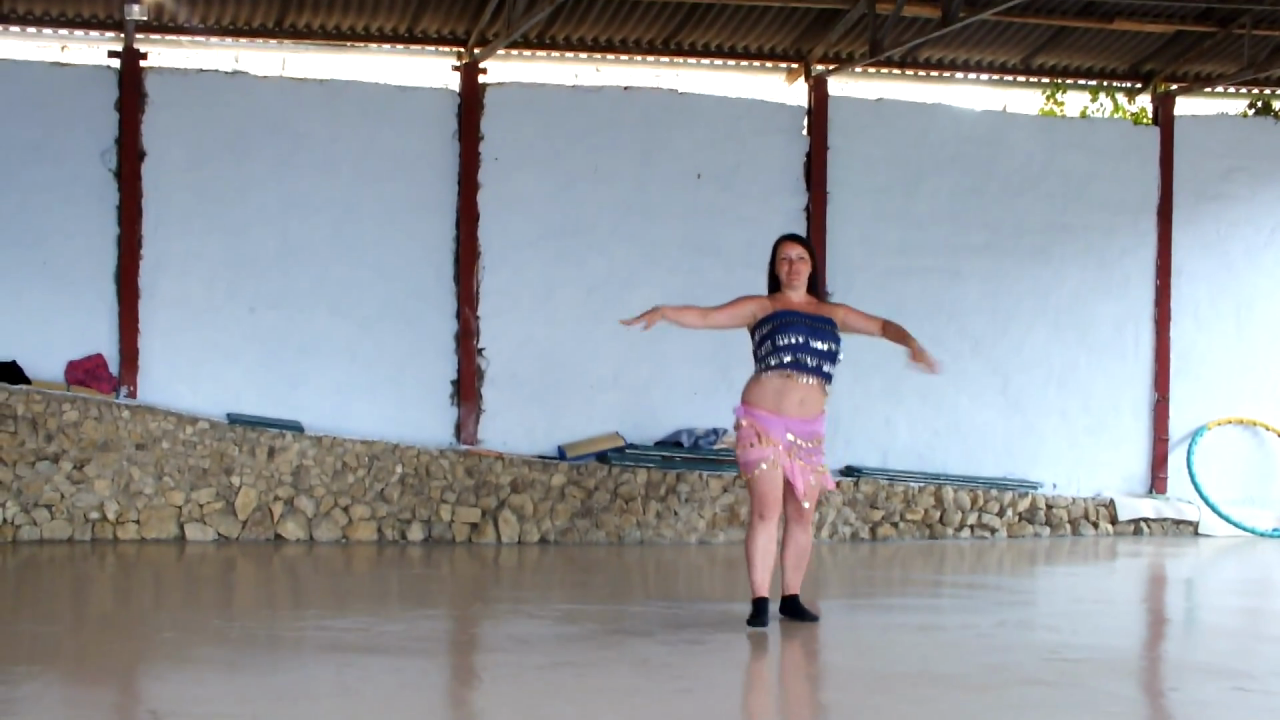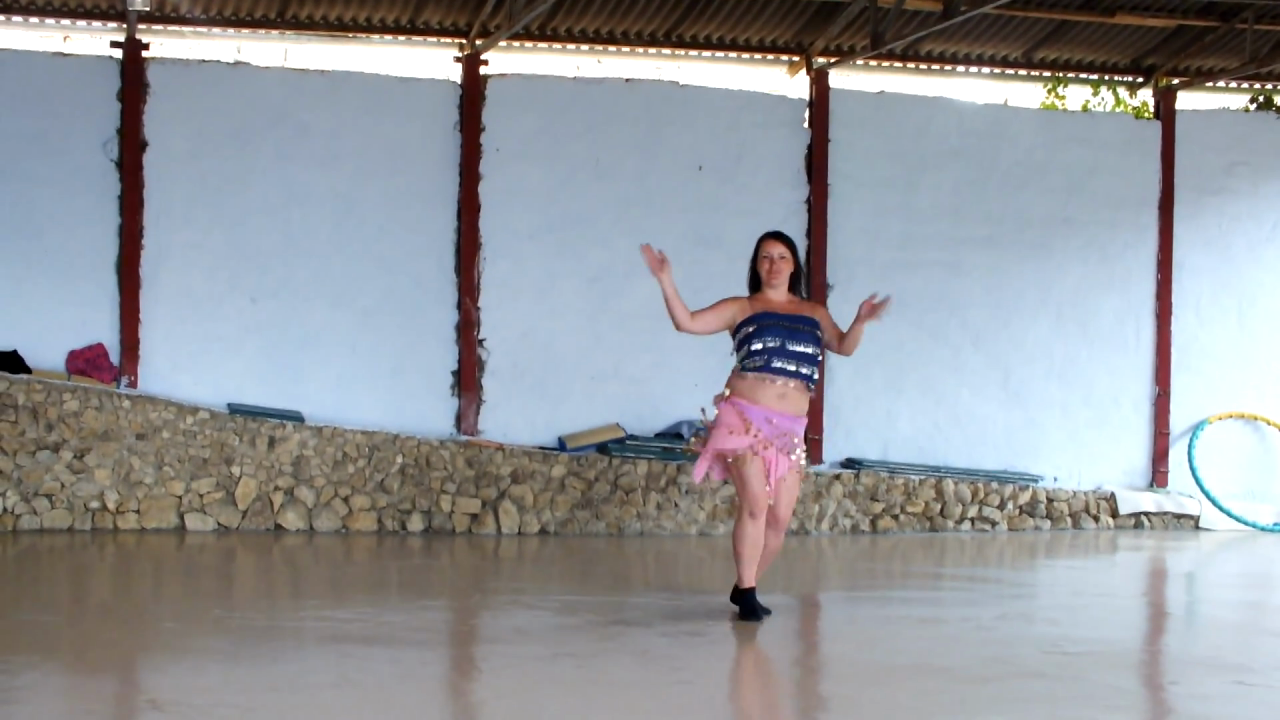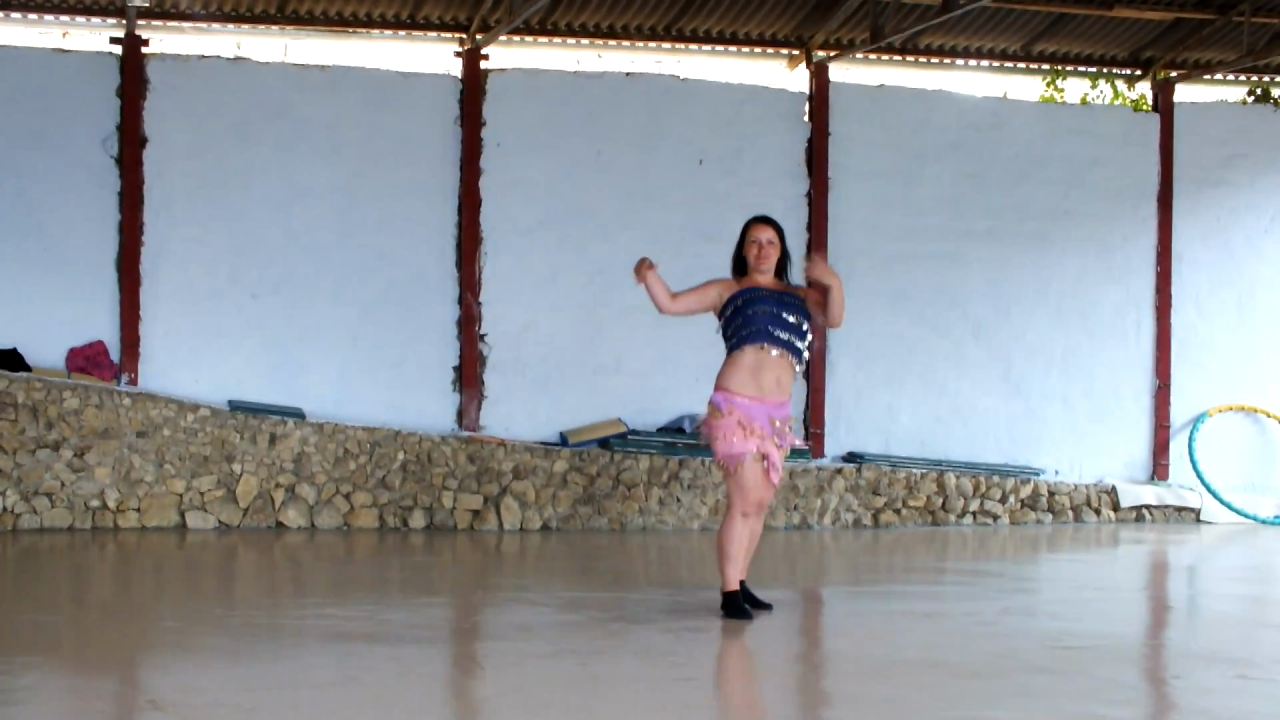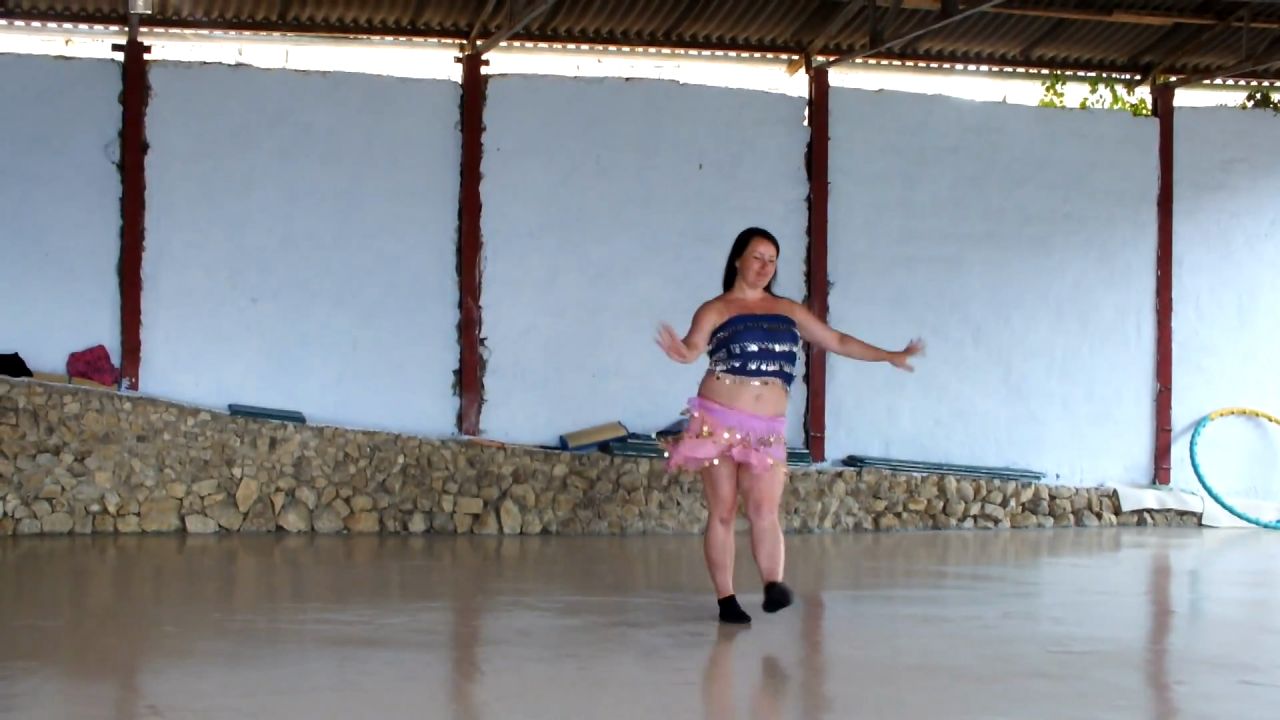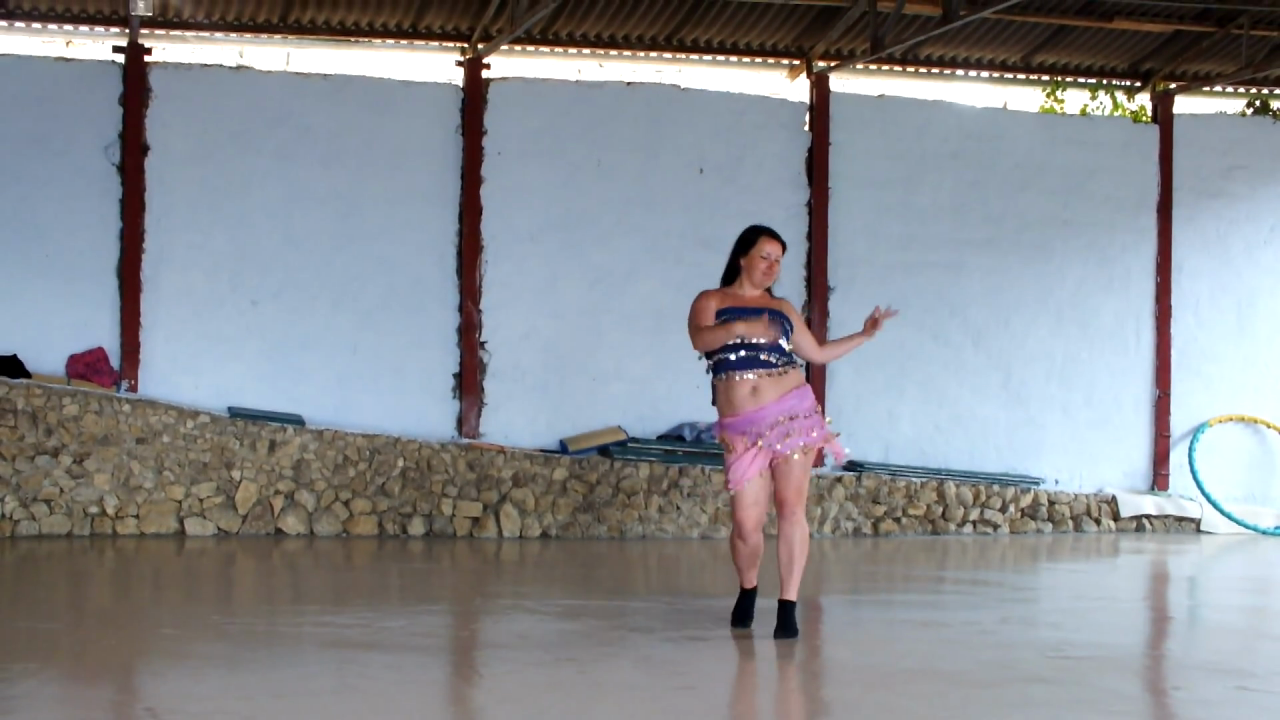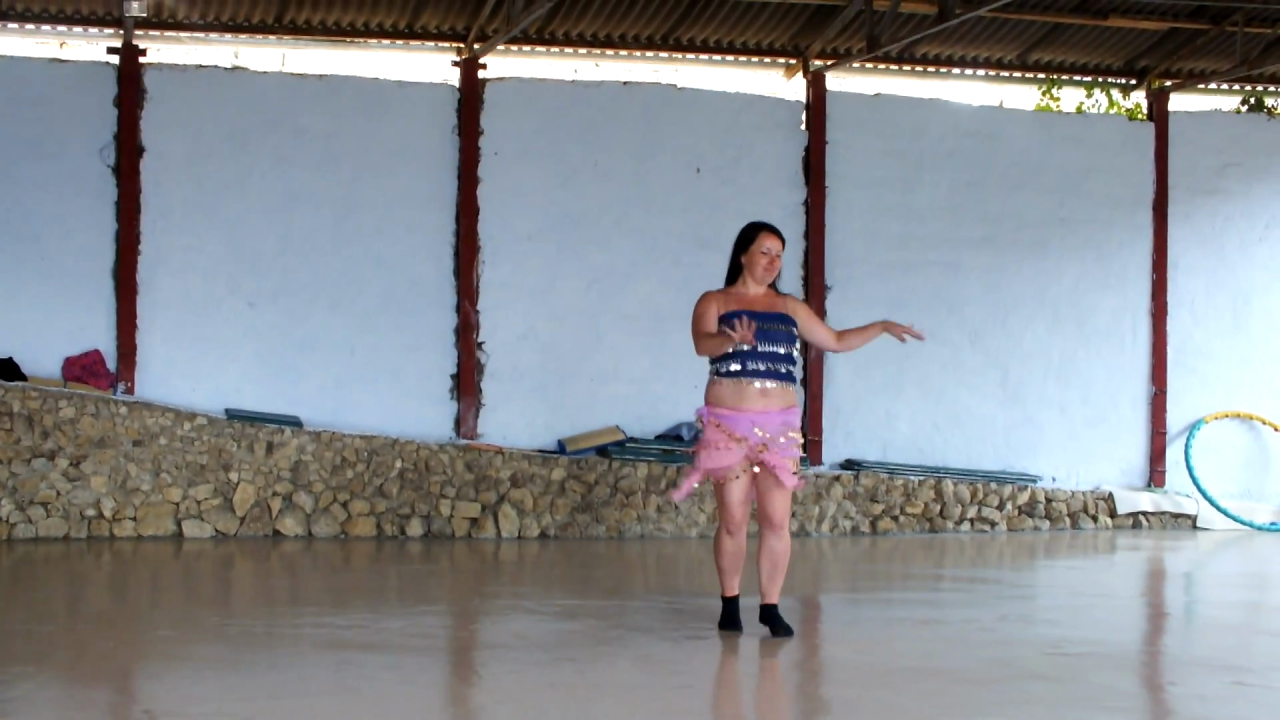
dt=0.3s
person 1, frame 1
left shoulder: (832, 312)
right shoulder: (760, 306)
left elbow: (884, 326)
right elbow: (702, 318)
left wrist: (913, 345)
right wrist: (661, 312)
left hip: (808, 428)
right hip: (763, 422)
left knee: (802, 517)
right knee: (766, 511)
left ankle: (791, 598)
right ankle: (760, 602)
person 1, frame 2
left shoulder: (813, 312)
right shoulder: (741, 308)
left elbow: (844, 346)
right elbow: (686, 322)
left wrist: (861, 320)
right wrist: (665, 279)
left hip: (788, 427)
right hip: (743, 416)
left knee: (780, 517)
right knee: (755, 505)
left ankle: (744, 587)
right ankle: (747, 594)
person 1, frame 3
left shoulder: (800, 294)
right shoulder: (726, 288)
left elbow: (833, 318)
right elbow: (671, 303)
left wrist: (831, 283)
right wrist: (649, 275)
left hip: (775, 413)
right hip: (735, 407)
left knee: (759, 503)
right knee: (744, 504)
left ankle: (737, 583)
right ankle: (730, 594)
person 1, frame 4
left shoulder: (788, 310)
right shoulder: (715, 310)
left elbow: (837, 341)
right elbow: (692, 348)
left wrist: (889, 356)
right wrist: (677, 350)
left hip: (767, 429)
right hip: (718, 419)
left knee: (765, 510)
right knee: (722, 513)
left ankle: (774, 587)
right ankle: (726, 600)
person 1, frame 5
left shoulder: (782, 309)
right shoulder: (710, 301)
left elbow: (816, 354)
right elbow: (700, 339)
left wrist: (864, 334)
right wrist: (743, 329)
left hip: (793, 414)
right hip: (742, 429)
left knee: (792, 509)
right knee: (746, 525)
left ankle: (788, 607)
right ankle: (748, 592)
person 1, frame 6
left shoulder: (789, 307)
right shoulder: (712, 302)
left elbow: (834, 341)
right elbow: (703, 345)
left wrist: (883, 327)
right wrist: (734, 341)
left hip: (777, 426)
right hip: (727, 427)
left knee: (776, 521)
right knee: (733, 523)
left ankle: (771, 607)
right ankle: (730, 602)
